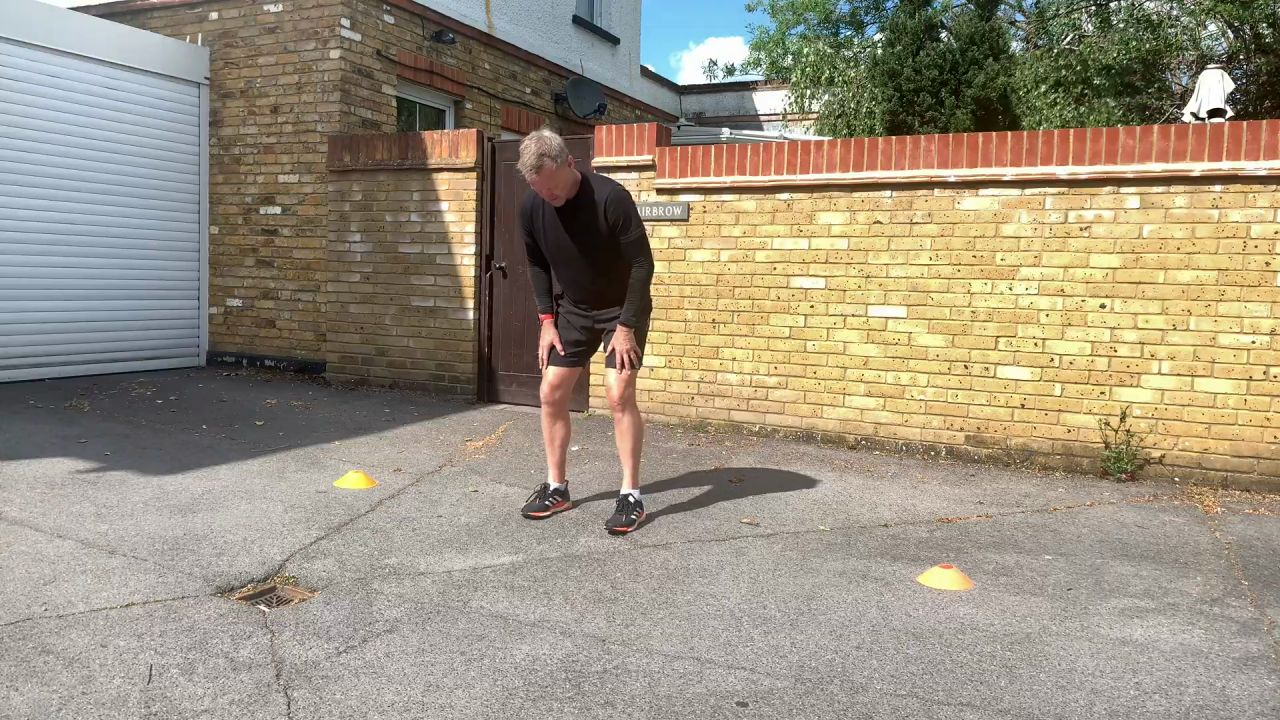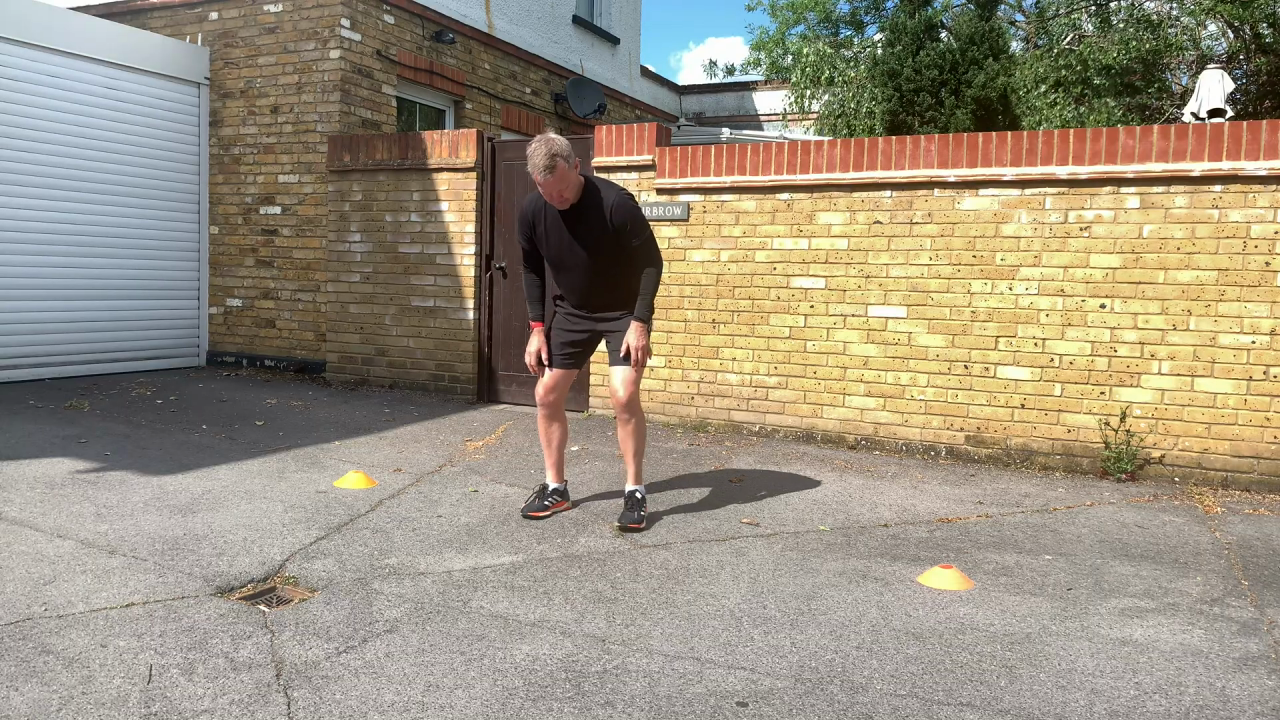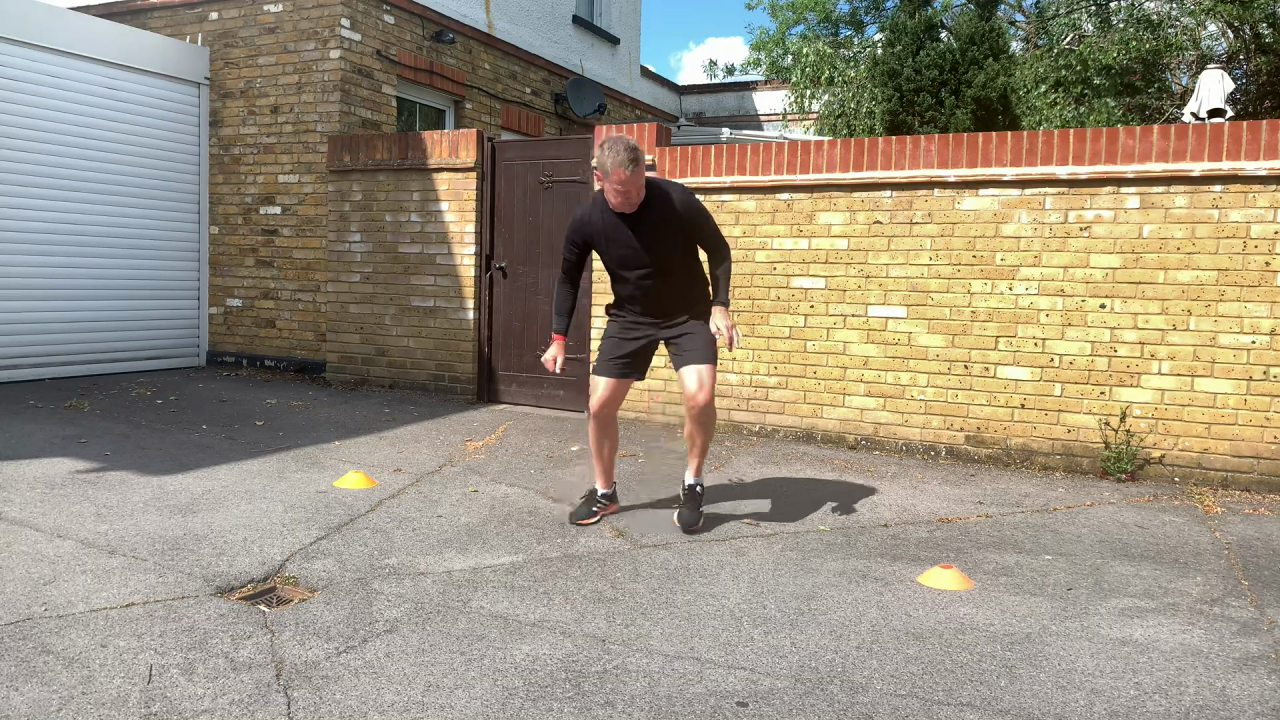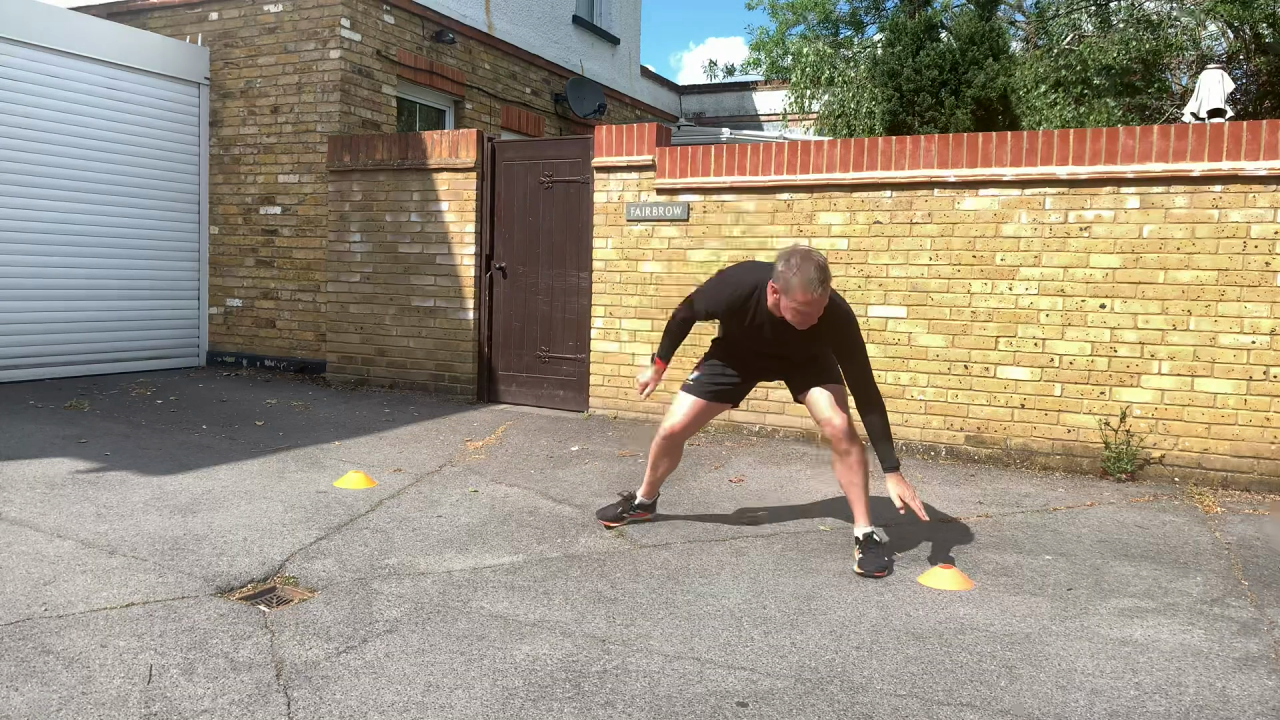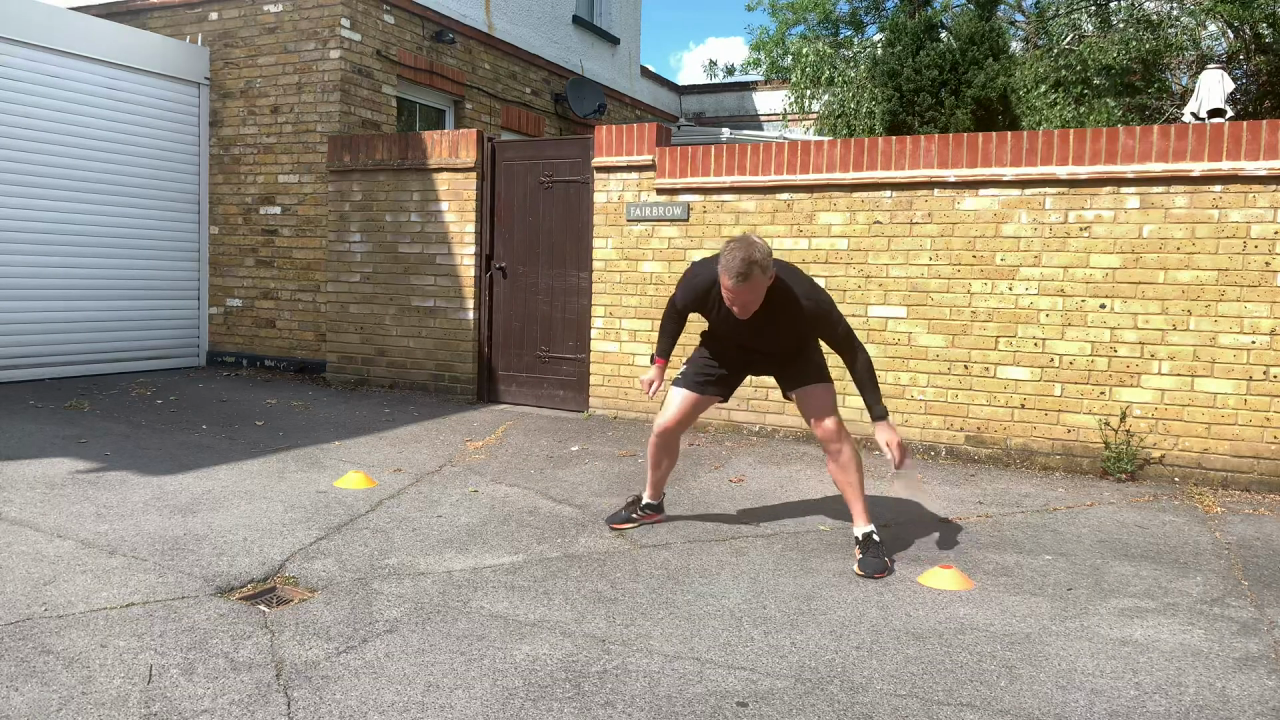
dt=0.4s
person 1, frame 1
left shoulder: (611, 198)
right shoulder: (531, 207)
left elbow: (641, 265)
right elbow: (537, 263)
left wrist: (626, 326)
right wrist: (547, 320)
left hip: (621, 308)
right hip: (573, 309)
left knee: (619, 395)
right knee: (551, 393)
left ankle: (631, 496)
right ankle: (556, 487)
person 1, frame 2
left shoulder: (615, 203)
right shoulder: (531, 212)
left elbow: (651, 263)
right elbow: (532, 268)
left wrist: (639, 322)
right wrist: (537, 327)
left hip: (624, 312)
right hip: (572, 312)
left knee: (624, 397)
right knee: (547, 395)
left ankle: (635, 492)
right ankle: (555, 487)
person 1, frame 3
left shoulder: (677, 201)
right shoulder: (586, 220)
left elbow: (718, 251)
right elbow: (568, 277)
left wrist: (720, 306)
right wrist: (559, 338)
left hip: (687, 315)
right hip: (629, 317)
left knee: (700, 398)
right knee: (600, 406)
left ankle: (692, 483)
right ankle: (604, 493)
person 1, frame 4
left shoulder: (836, 317)
right shoulder: (735, 289)
left elbow: (865, 392)
right elbow: (686, 313)
left wrist: (892, 473)
right wrist: (658, 365)
left hip: (804, 362)
right hip: (737, 357)
left knee: (839, 427)
right knee: (672, 429)
left ankle: (866, 535)
right ankle: (643, 501)
person 1, frame 5
left shoulder: (805, 299)
right shoulder: (702, 279)
left elbow: (853, 350)
right elbow: (676, 309)
left wrist: (880, 420)
right wrist: (659, 363)
left hip: (791, 353)
right hip: (724, 349)
left knee: (830, 430)
right knee: (666, 426)
left ankle: (864, 532)
right ankle: (650, 503)
